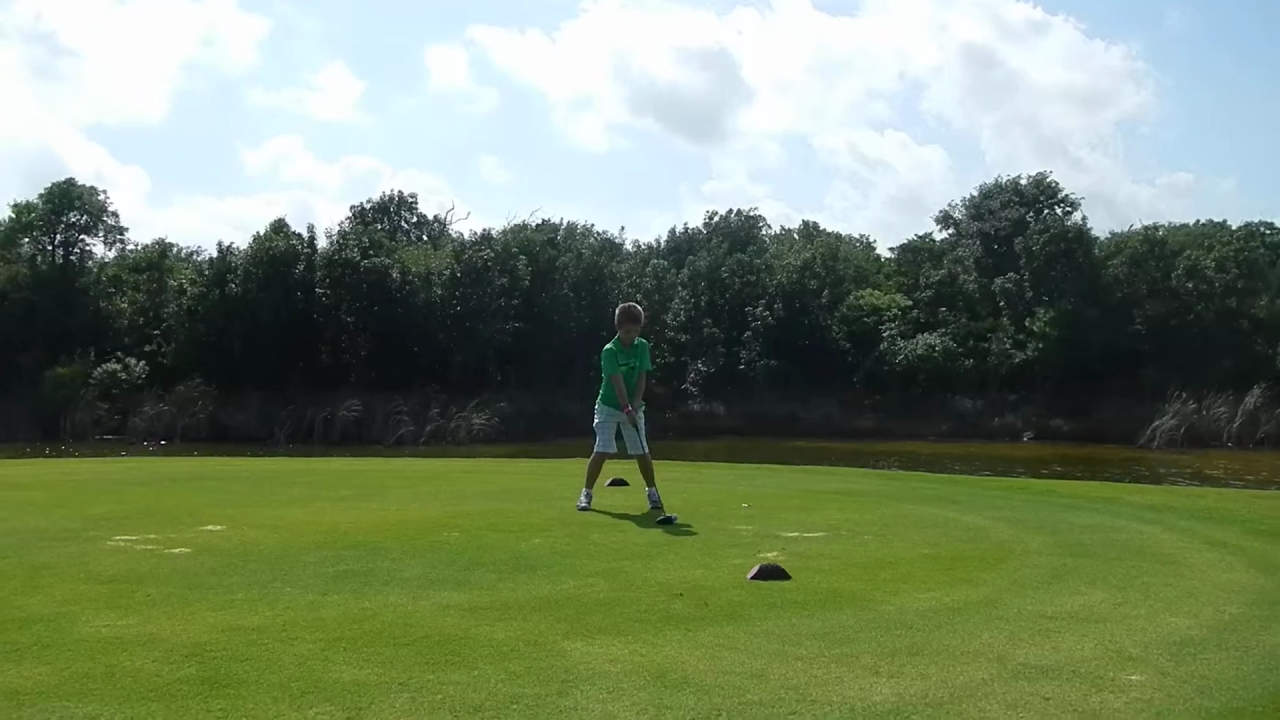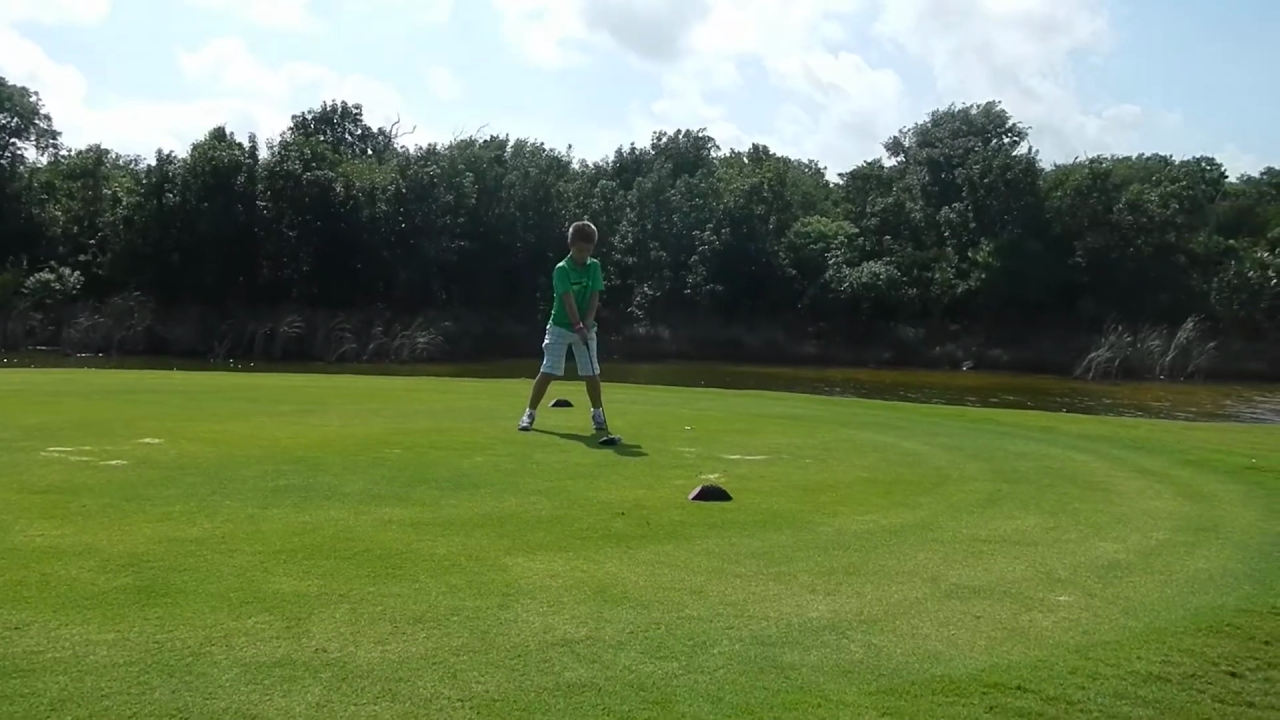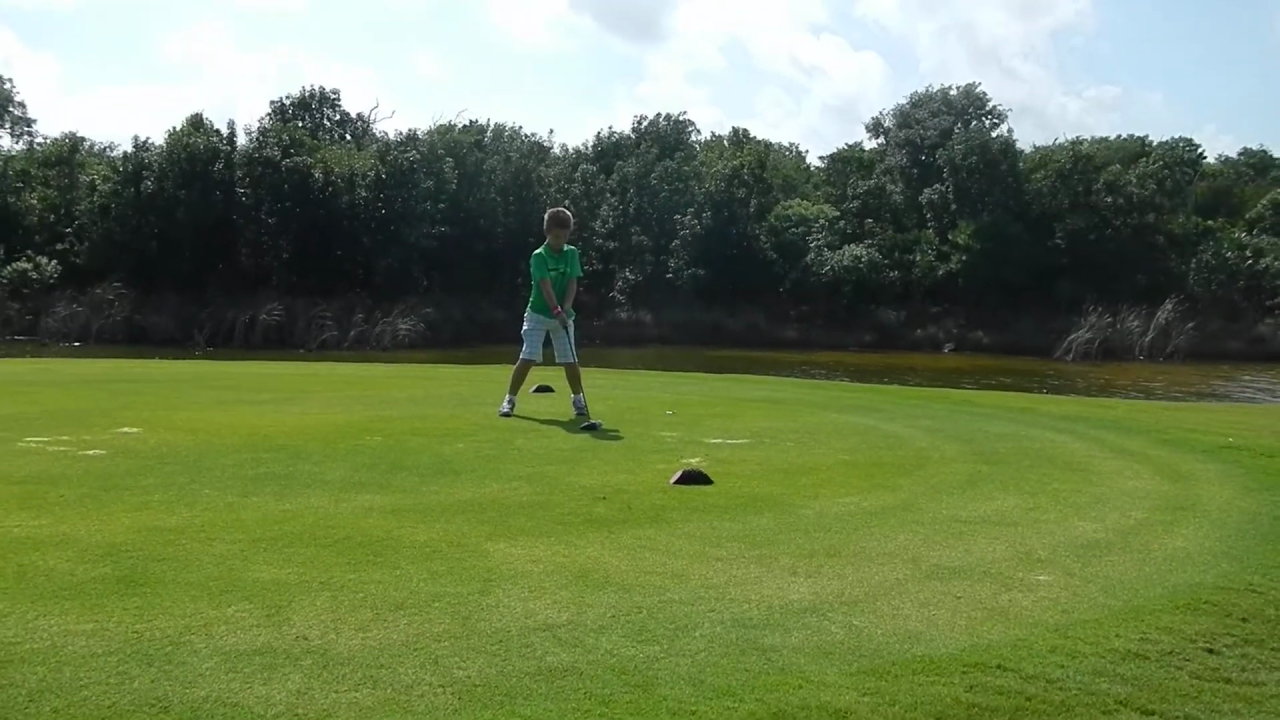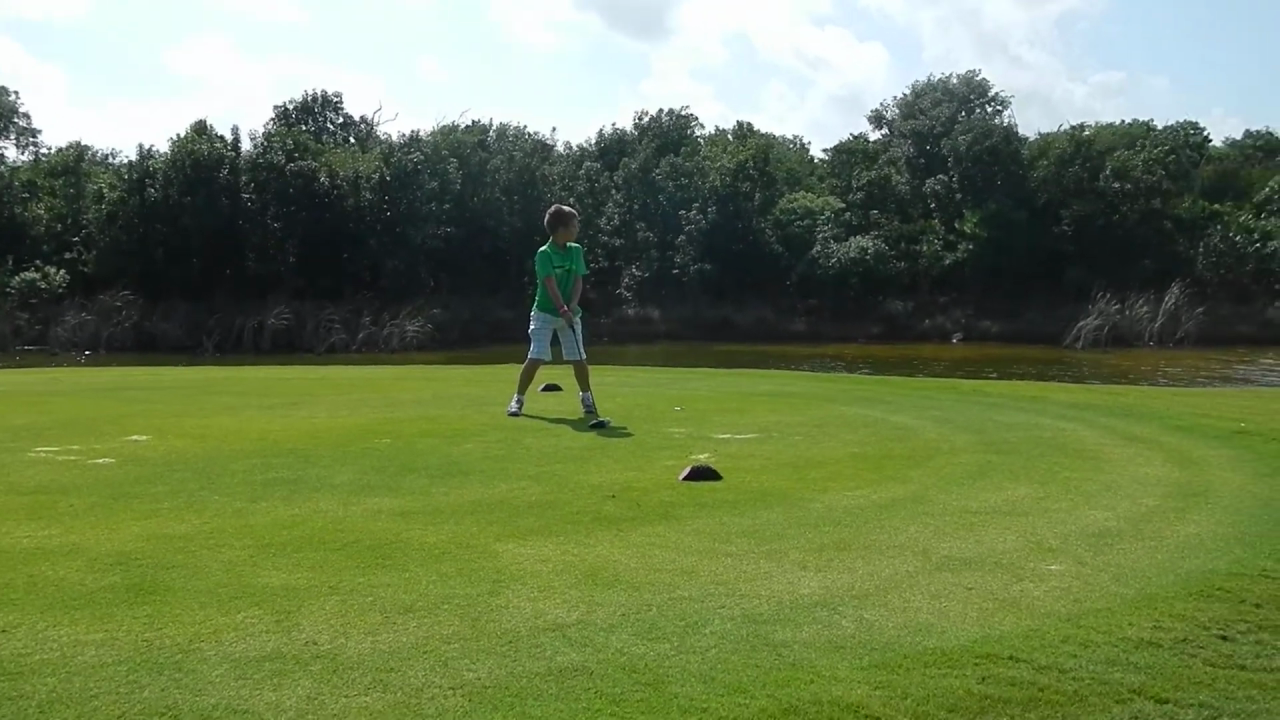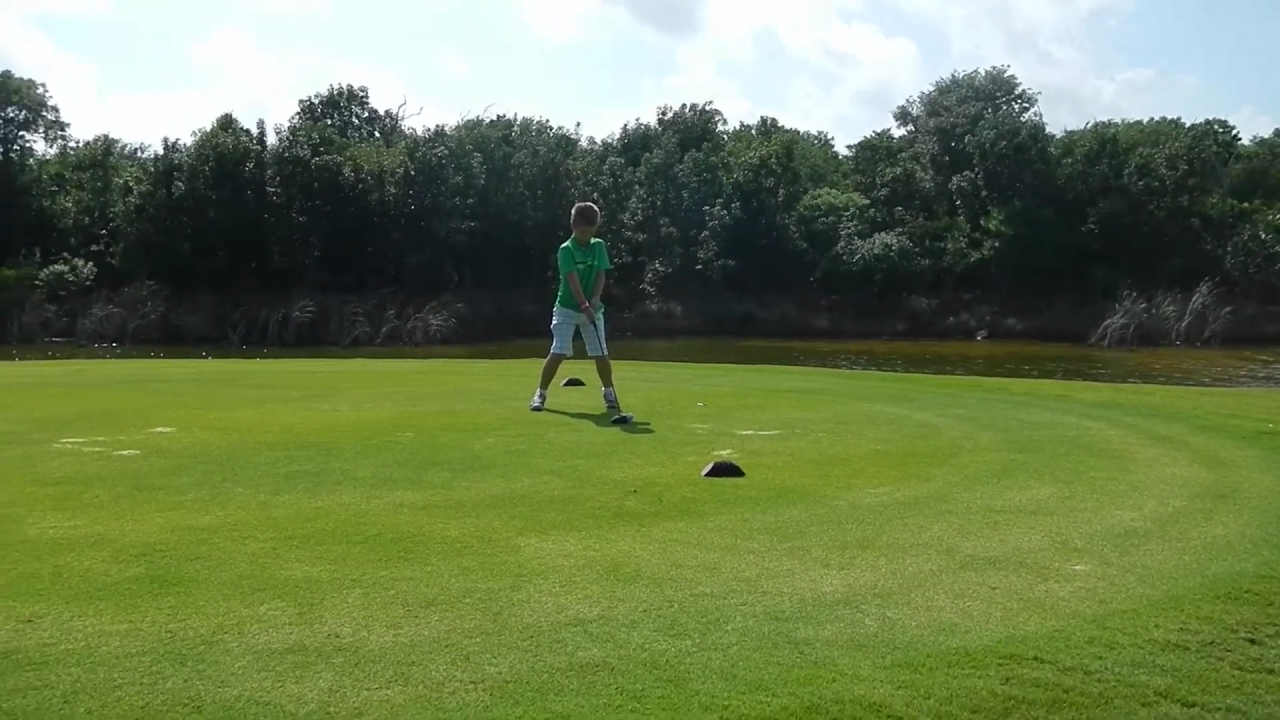
dt=1s
person 1, frame 1
left shoulder: (642, 346)
right shoulder: (609, 351)
left elbow: (642, 378)
right elbow: (617, 382)
left wrist: (634, 405)
right wrist: (626, 408)
left hip: (633, 407)
right hip: (608, 406)
left knee: (642, 452)
right knee: (602, 451)
left ankle: (652, 492)
right ankle: (586, 493)
person 1, frame 2
left shoulder: (594, 266)
right shoulder: (562, 269)
left elbow: (594, 298)
right elbow: (569, 301)
left wrist: (587, 324)
right wrist: (578, 326)
left hip: (585, 328)
right hip: (560, 327)
left knee: (591, 373)
right knee: (548, 372)
left ankle: (597, 414)
right ankle: (530, 413)
person 1, frame 3
left shoulder: (572, 253)
right shoulder: (539, 256)
left elbow: (572, 283)
right elbow: (546, 287)
left wrist: (565, 308)
right wrist: (556, 310)
left hip: (563, 314)
right hip: (538, 314)
left knee: (570, 359)
right knee: (527, 358)
left ankle: (578, 399)
right ankle: (510, 399)
person 1, frame 4
left shoulder: (576, 250)
right shoulder: (544, 254)
left elbow: (578, 280)
right elbow: (551, 285)
left wrist: (573, 305)
right wrist: (562, 310)
left hip: (569, 312)
right hip: (545, 312)
left knee: (578, 358)
right knee: (535, 358)
left ankle: (586, 397)
right ankle: (518, 399)
person 1, frame 5
left shoulder: (599, 246)
right shoulder: (566, 249)
left elbow: (601, 276)
right elbow: (573, 280)
left wrist: (595, 300)
right wrist: (584, 305)
left hip: (592, 307)
right hip: (567, 308)
left knee: (601, 353)
right knee: (558, 352)
left ankle: (609, 392)
right ankle: (540, 393)
